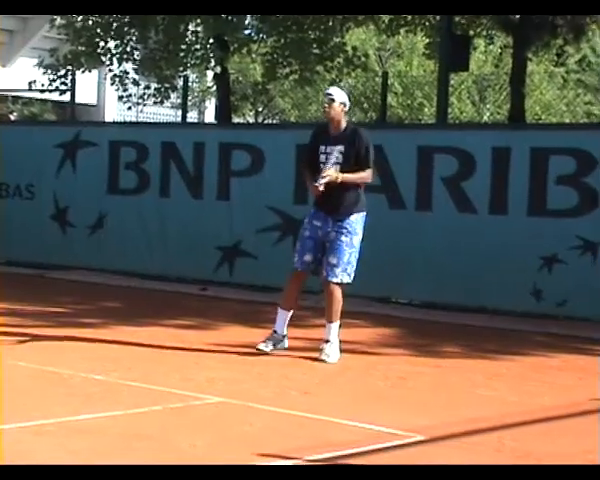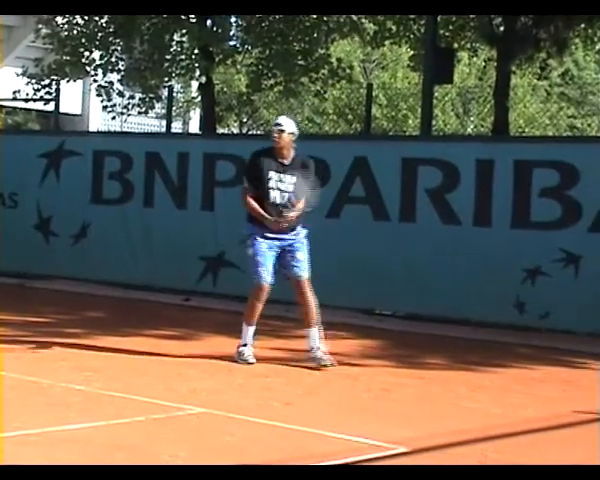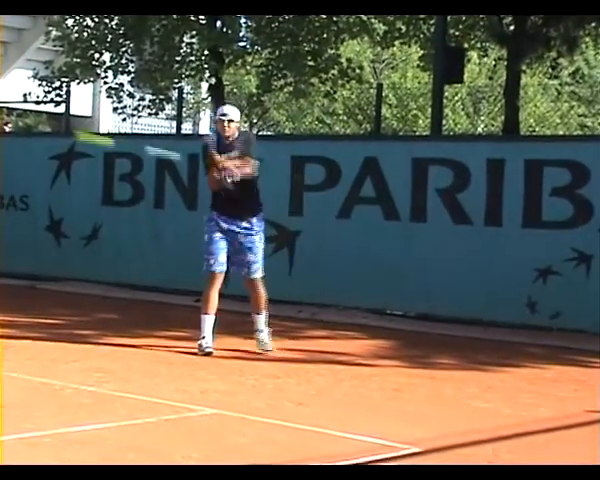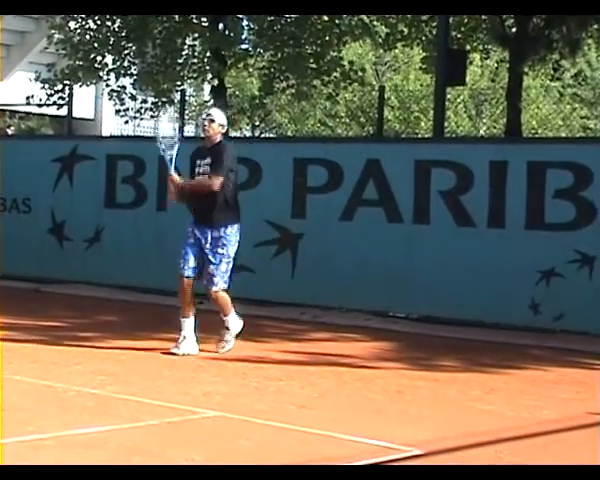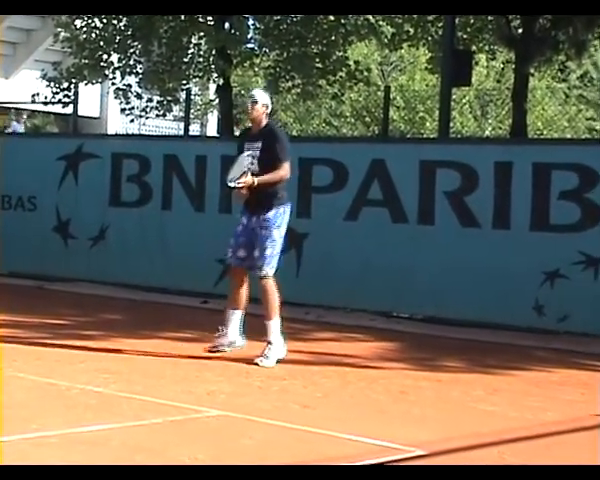
dt=0.7s
person 1, frame 1
left shoulder: (358, 135)
right shoulder: (318, 134)
left elbow: (367, 175)
left wrist: (339, 177)
right wrist: (313, 183)
left hip: (348, 217)
right hip: (319, 213)
left knee: (332, 281)
right knee: (297, 274)
left ankle: (331, 342)
right ankle: (279, 334)
person 1, frame 2
left shoulder: (305, 164)
right shoulder: (259, 159)
left elbow: (301, 202)
right elbow: (247, 197)
left wrist: (292, 216)
right wrist: (267, 219)
left hip: (293, 233)
right hip: (262, 232)
left knee: (303, 284)
right knee: (262, 288)
left ankle: (315, 347)
right ankle: (245, 343)
person 1, frame 3
left shoulder: (249, 141)
right shoulder: (212, 147)
left elbow: (251, 169)
right elbow: (214, 184)
left wrist: (227, 163)
right wrist: (217, 169)
left hip: (250, 220)
right hip: (220, 219)
left knee: (254, 278)
right knee: (215, 277)
left ankle: (262, 330)
right ankle: (206, 338)
person 1, frame 4
left shoulder: (224, 150)
right shoulder: (197, 153)
left elbow: (214, 184)
left wrist: (182, 183)
right wrist: (179, 191)
left hip: (224, 228)
right hip: (198, 226)
left knee: (215, 289)
right knee: (185, 282)
left ankle: (232, 323)
right ankle: (188, 339)
person 1, frame 5
left shoulder: (275, 135)
right shoulder: (244, 136)
left elbow: (284, 172)
left wrist: (255, 181)
right wrist: (244, 186)
left hip: (273, 211)
right hip: (249, 212)
left knee: (264, 276)
right knee: (236, 272)
left ankle: (275, 343)
right ankle: (231, 334)
